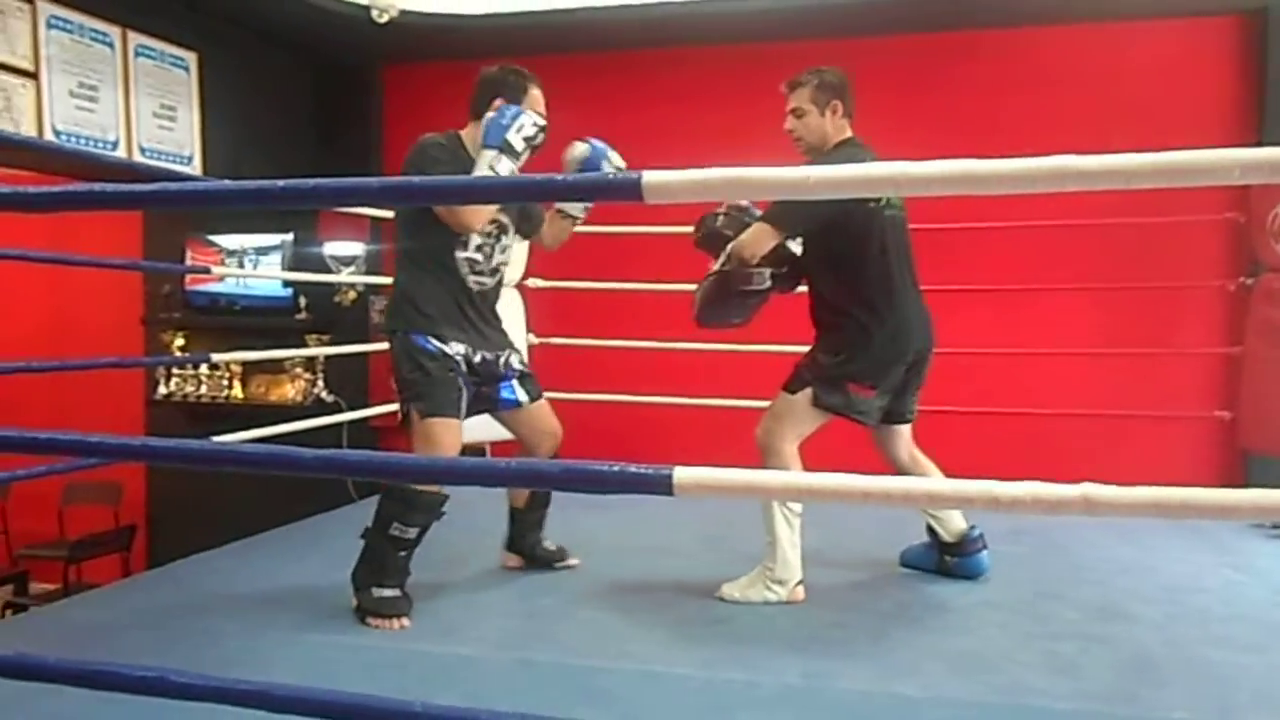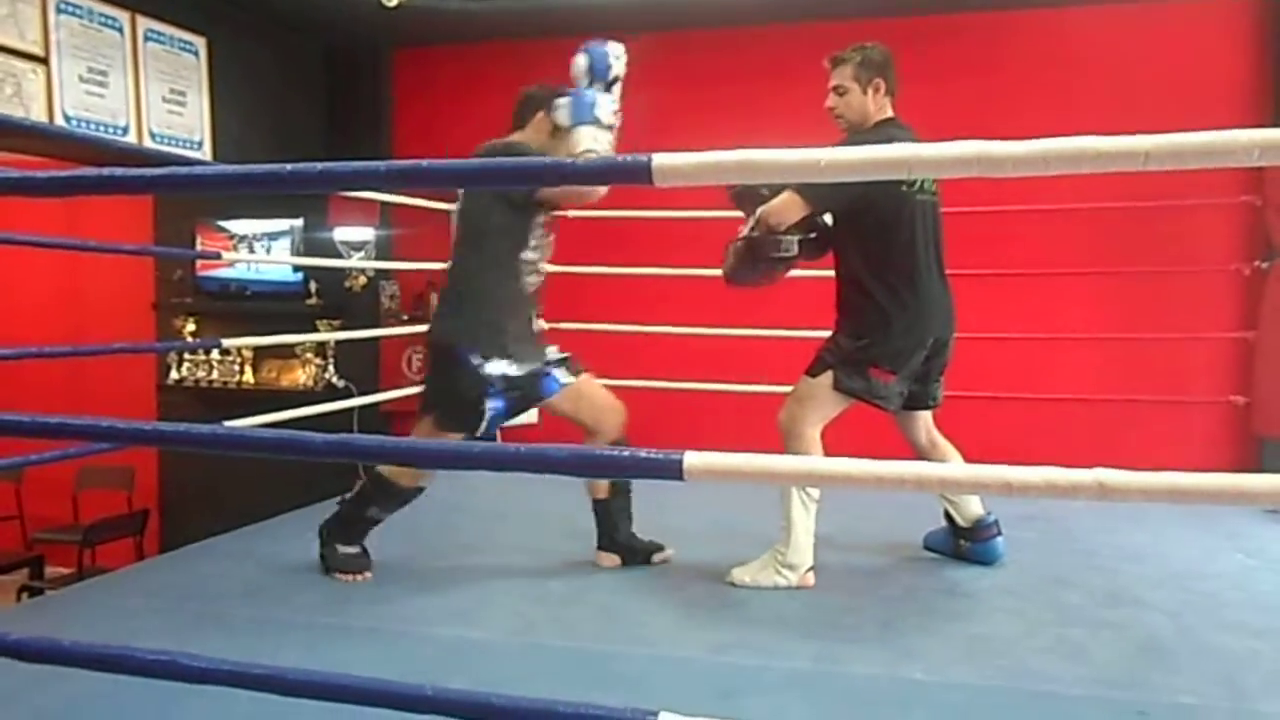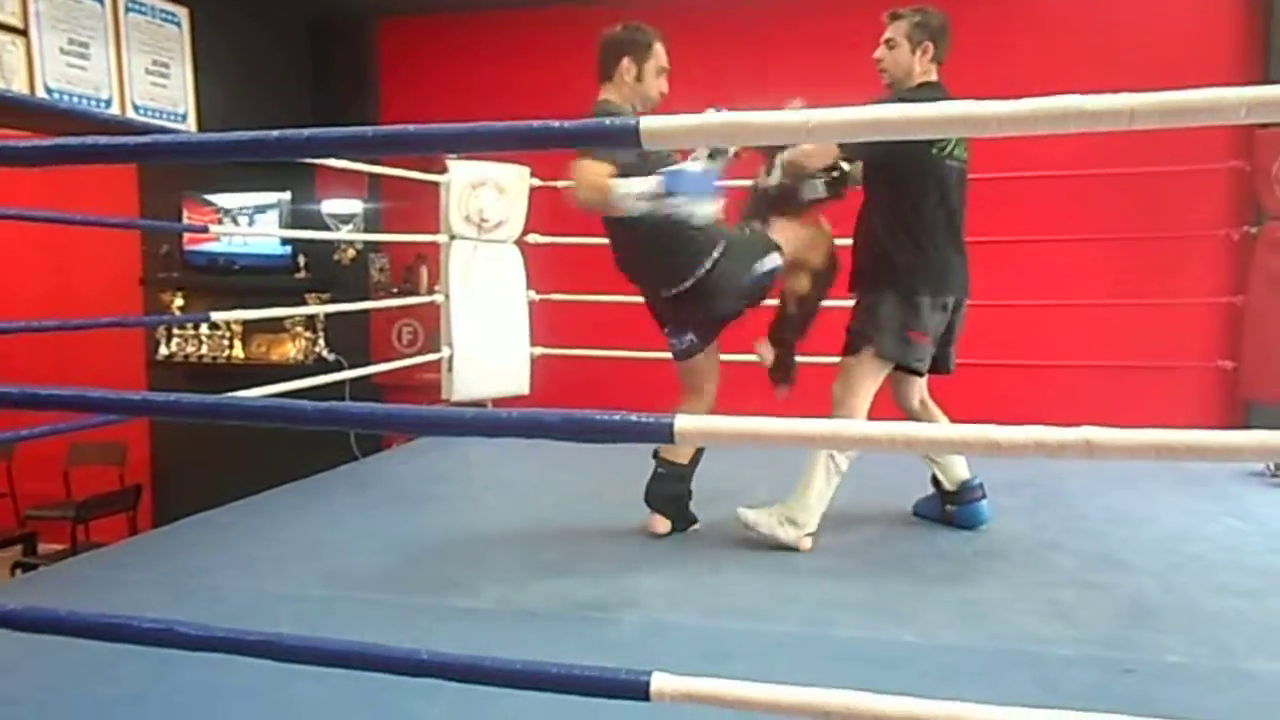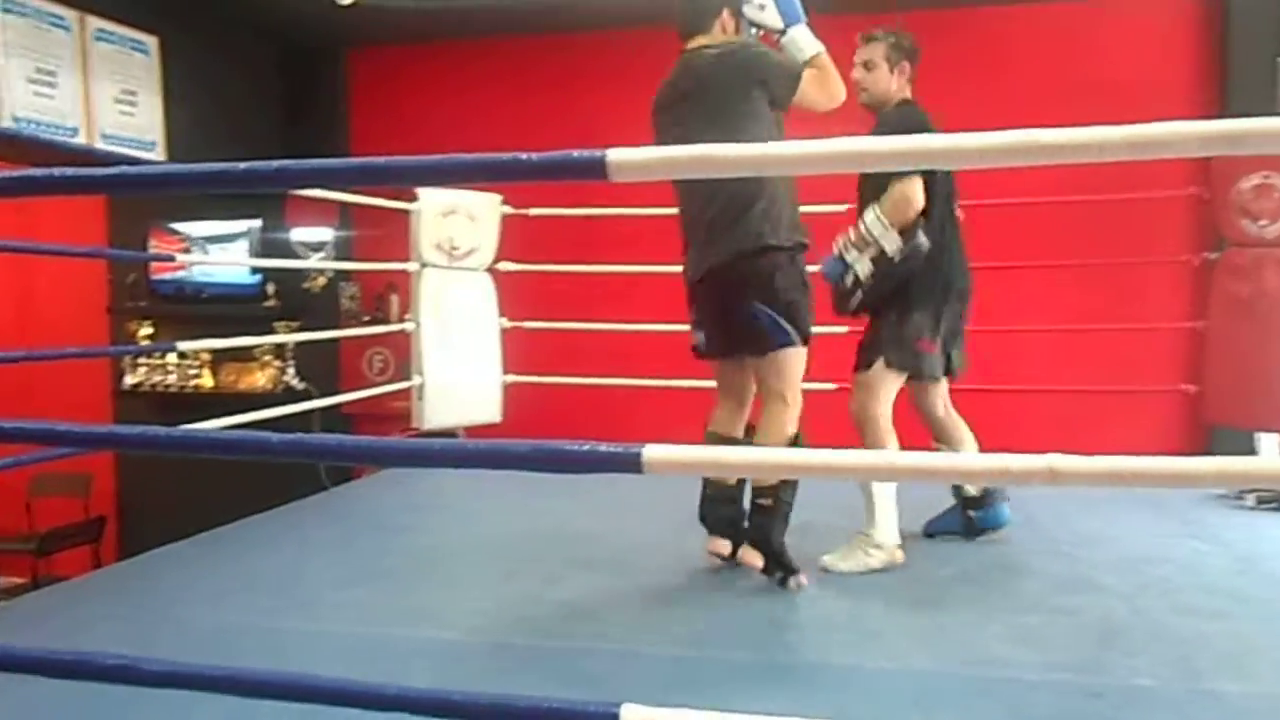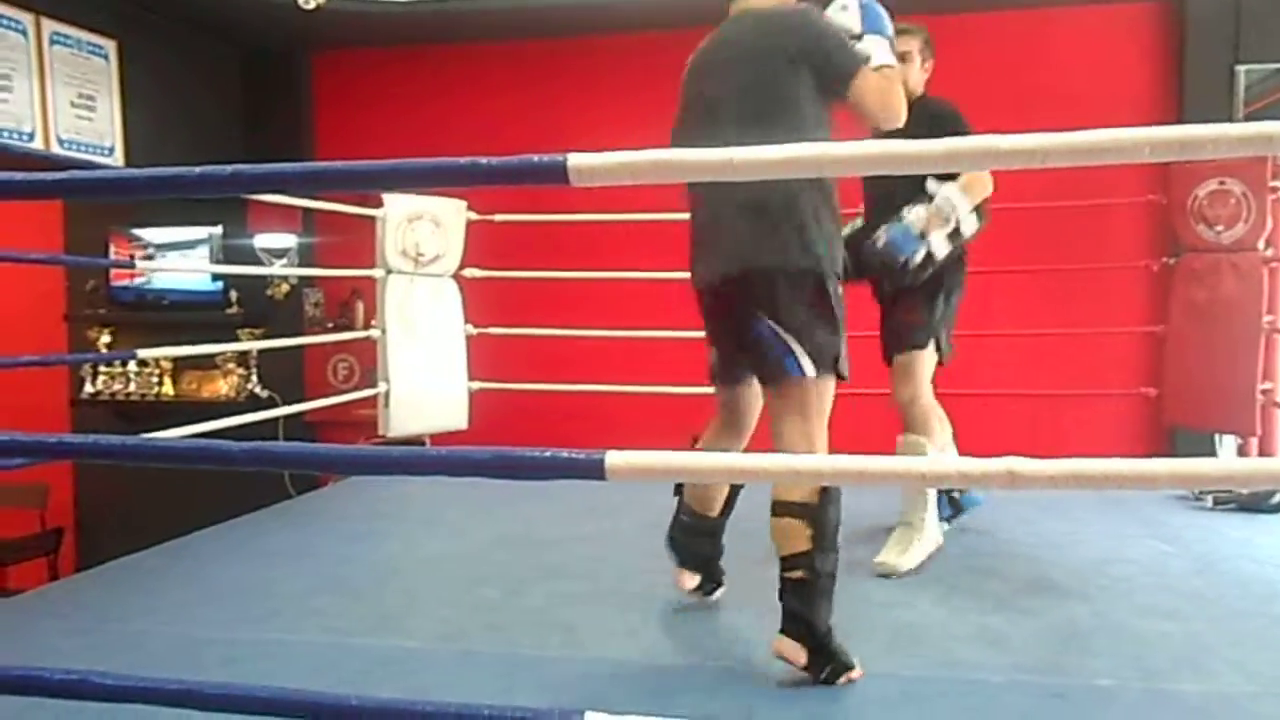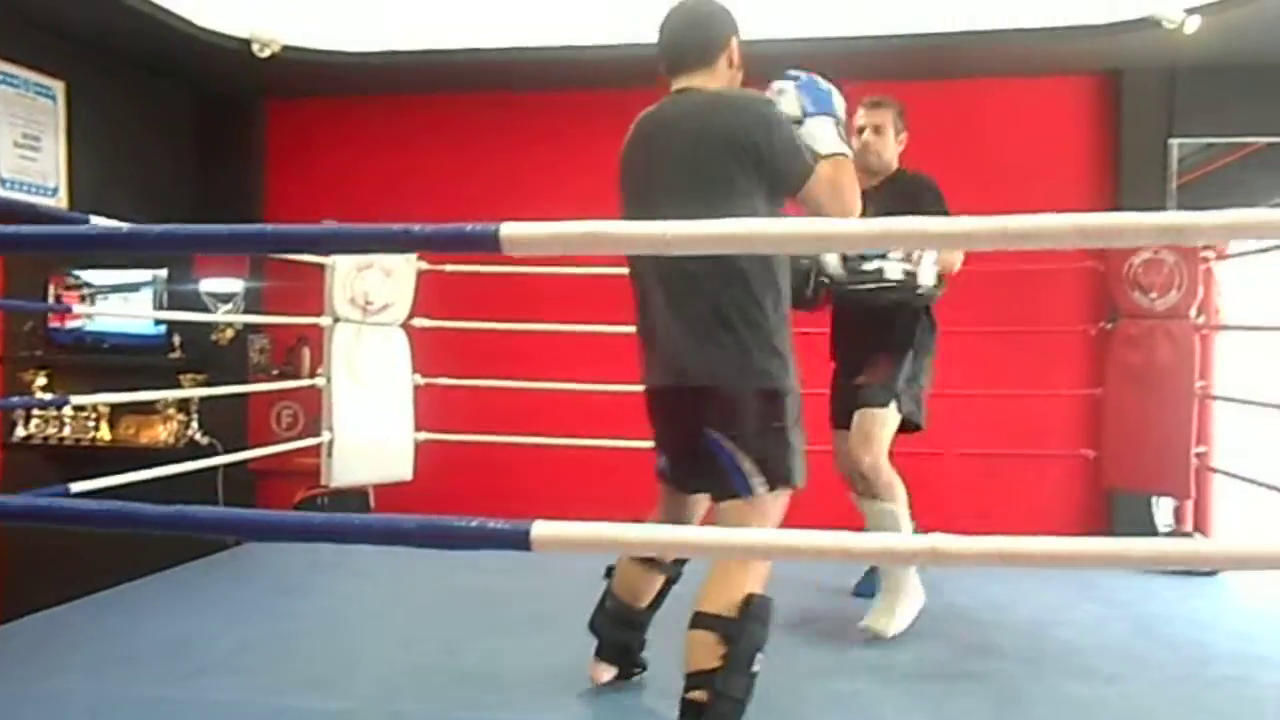
dt=0.5s
person 1, frame 1
left shoulder: (506, 174)
right shoulder: (433, 152)
left elbow: (549, 234)
right elbow: (468, 219)
right wrist: (501, 153)
left hip: (485, 334)
right hip: (430, 334)
left knee: (544, 435)
right knee: (436, 457)
left ankle: (524, 541)
right ankle: (377, 579)
person 1, frame 2
right shoulder: (504, 160)
left elbow: (587, 181)
right elbow: (588, 189)
left wrist: (604, 92)
right wrist: (590, 122)
left hip: (516, 340)
right hip: (476, 344)
left knee: (609, 419)
right knee: (424, 461)
left ankle: (617, 540)
right ankle: (342, 535)
person 1, frame 3
left shoulder: (615, 125)
right shoulder: (609, 125)
right elbow: (584, 189)
left wrist: (699, 161)
right wrist: (664, 186)
left hip: (667, 284)
right hip: (702, 260)
left knee: (699, 389)
right knee: (811, 239)
left ankle: (665, 506)
person 1, frame 4
left shoulder: (670, 94)
right shoulder: (740, 64)
right elbow: (829, 94)
left hip: (707, 263)
right hip: (761, 250)
left knee: (733, 394)
right knee: (782, 395)
left ankle: (723, 526)
right ankle: (764, 540)
person 1, frame 5
left shoulder: (704, 61)
right elbow: (889, 111)
left hip: (721, 263)
right hip: (790, 258)
left knee: (735, 417)
right knee: (803, 435)
left ankle: (693, 558)
right ankle: (804, 629)
person 1, frame 6
left shoulder: (643, 136)
right shoulder: (749, 117)
right elbow: (843, 207)
right wrist: (820, 120)
left hip: (673, 365)
right hip: (741, 366)
left knee: (681, 506)
right knee: (747, 541)
left ankle: (613, 647)
person 2, frame 1
left shoulder: (828, 173)
right shoulder: (870, 168)
left elbow: (751, 247)
left wrist: (724, 261)
right wrist: (781, 260)
left hip: (864, 339)
right hip: (907, 333)
left knee: (775, 436)
right knee: (897, 447)
left ankle: (782, 577)
right ankle: (962, 544)
person 2, frame 2
left shoulder: (866, 151)
right shoulder: (911, 151)
left elbow: (780, 214)
left wrist: (752, 229)
right wrist: (808, 233)
left hip: (885, 324)
right hip: (928, 320)
left knee: (798, 421)
right knee: (919, 428)
left ankle: (793, 562)
right ankle: (978, 530)
person 2, frame 3
left shoulder: (906, 110)
left elbow: (819, 155)
left wrist: (785, 163)
left hip: (906, 282)
right hip: (937, 279)
left knee: (851, 391)
right knee: (910, 394)
left ankle: (800, 517)
right ankle: (963, 495)
person 2, frame 4
left shoulder: (897, 126)
right shoulder: (915, 126)
left elbow: (909, 199)
left wrist: (850, 254)
right wrist: (868, 260)
left hip: (919, 291)
right hip: (939, 285)
left knee: (869, 407)
right knee: (932, 402)
left ankle: (880, 539)
right ankle: (981, 502)
person 2, frame 5
left shoulder: (939, 117)
right shoulder: (880, 127)
left elbow: (980, 182)
left wrist: (924, 224)
right wrist: (854, 240)
left hip: (930, 274)
right hip: (895, 275)
left knee: (911, 391)
right knee: (910, 392)
left ankle: (919, 525)
right ankle: (953, 485)
person 2, frame 6
left shoulder: (916, 191)
left elbow: (950, 257)
left hip: (898, 341)
right hip: (852, 343)
left knee: (869, 455)
right knee: (848, 461)
left ankle: (902, 583)
right ankle: (891, 557)
